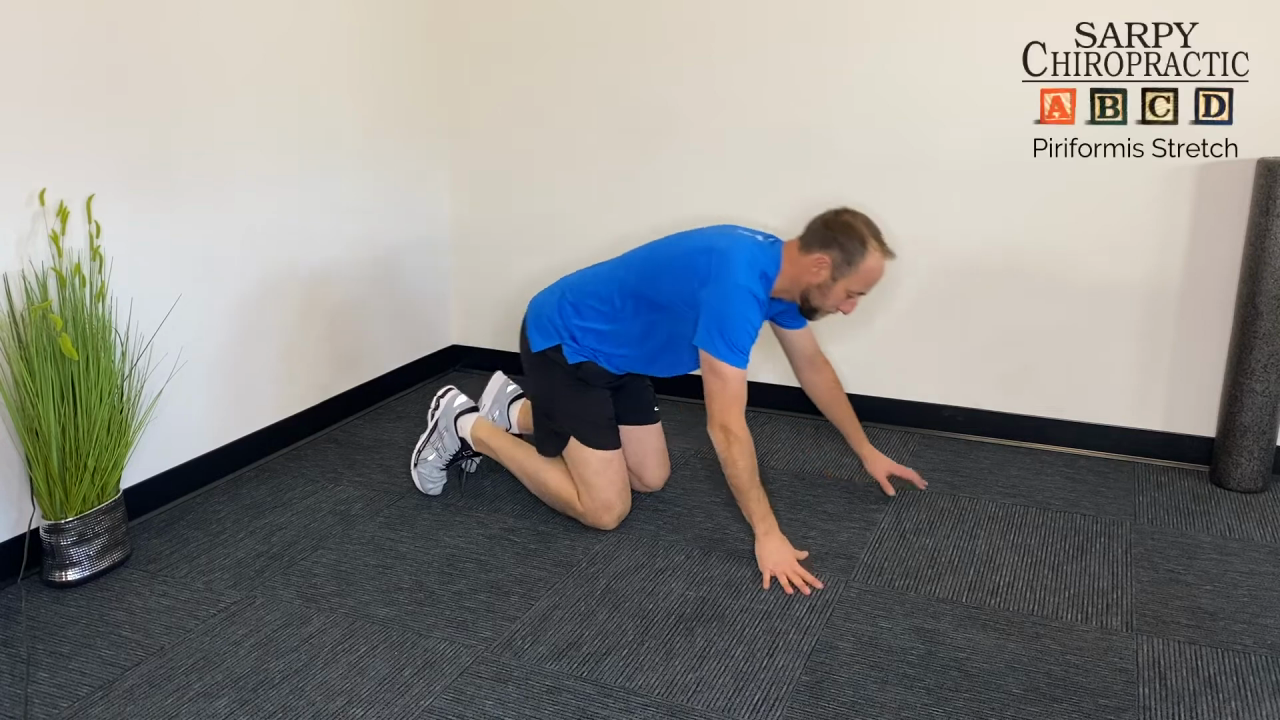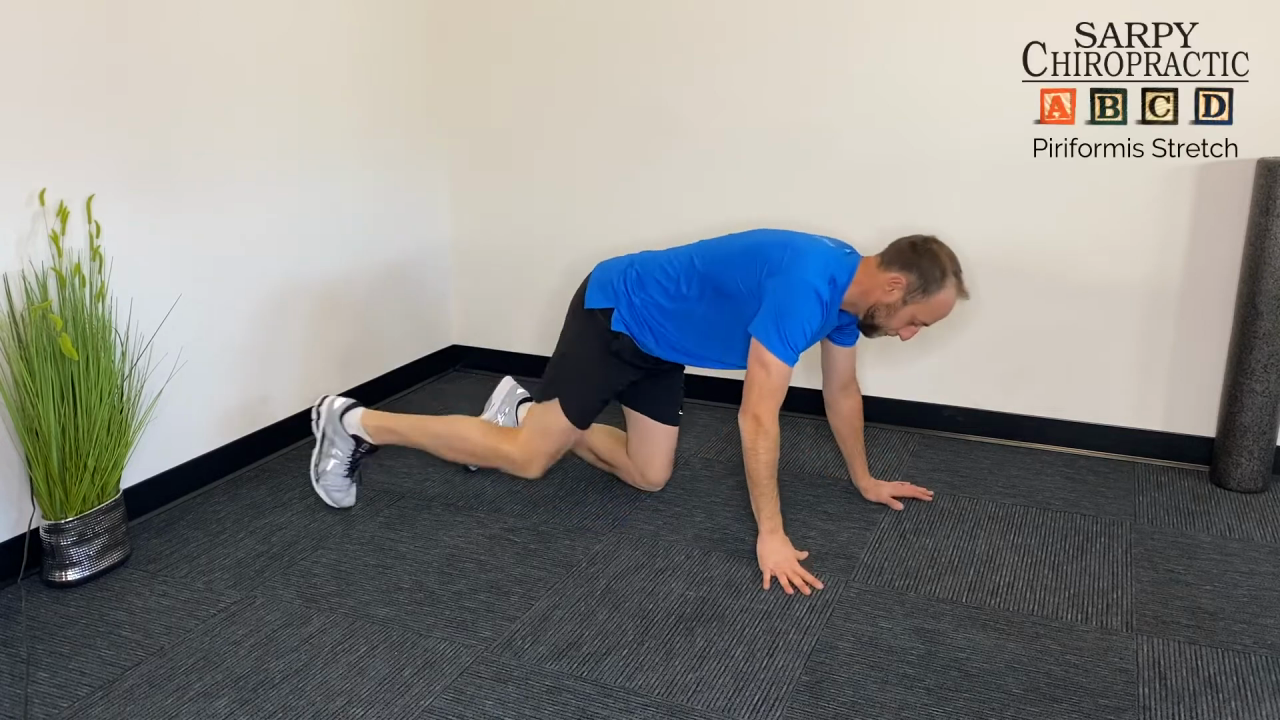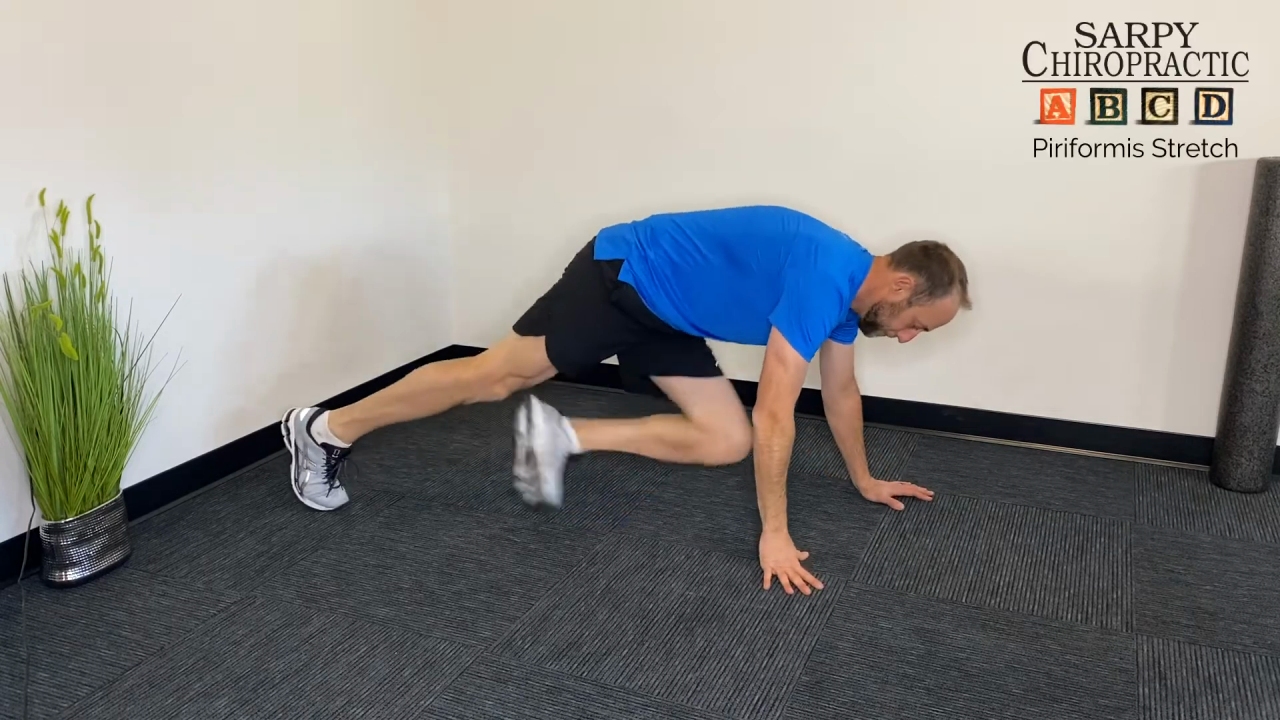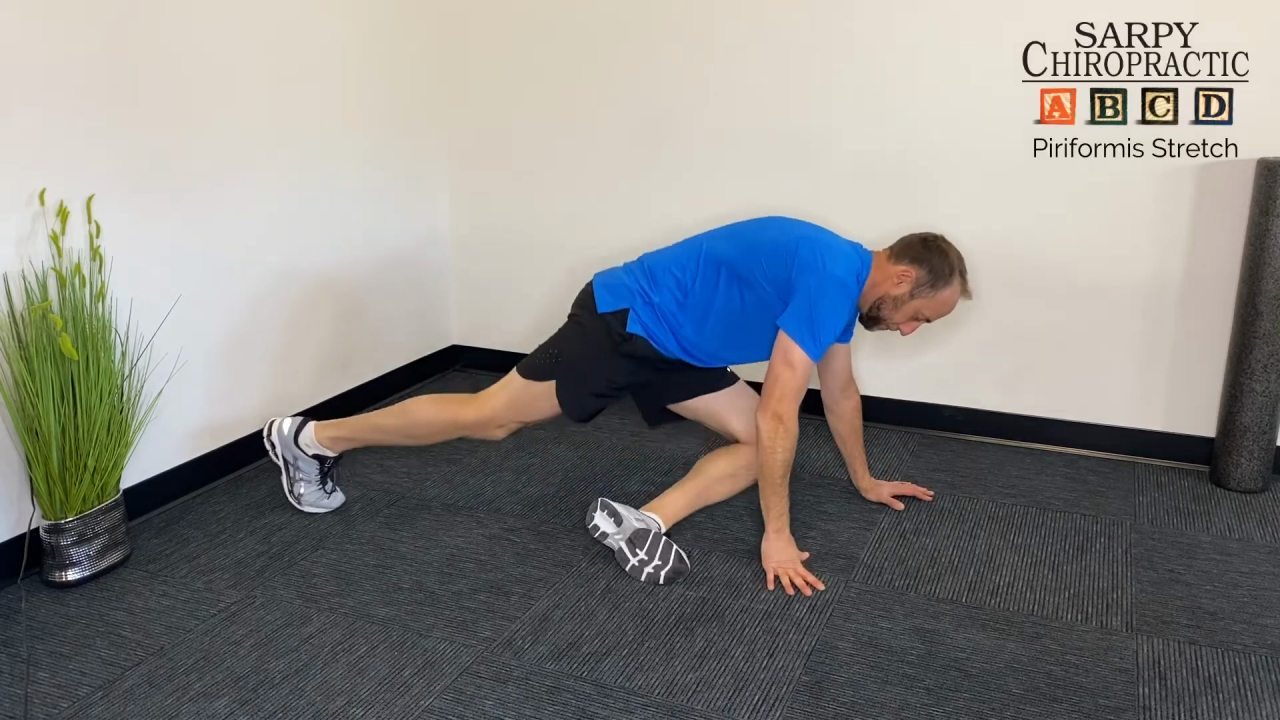
dt=0.5s
person 1, frame 1
left shoulder: (779, 267)
right shoulder: (737, 282)
left elbow: (813, 367)
right elbow: (727, 427)
left wrist: (868, 453)
right wrist: (767, 535)
left hip: (612, 348)
right hip: (563, 343)
left knee: (651, 478)
right knee: (606, 509)
left ankle: (517, 409)
right ankle: (470, 428)
person 1, frame 2
left shoulder: (847, 291)
right shoulder: (807, 285)
left elbow: (842, 392)
right elbow: (757, 420)
left wrist: (864, 480)
right wrist: (771, 535)
left hip: (656, 337)
right hip: (616, 314)
left knee: (648, 475)
right knee: (526, 458)
left ankle: (525, 408)
right ankle: (354, 423)
person 1, frame 3
left shoulder: (852, 285)
right shoulder: (825, 277)
left elbow: (840, 391)
right elbow: (776, 414)
left wrist: (864, 481)
right wrist: (775, 535)
left hip: (659, 309)
right hip: (623, 275)
left knee: (727, 441)
right knee: (493, 377)
left ankle: (559, 436)
right ankle: (326, 431)
person 1, frame 4
left shoulder: (845, 281)
right shoulder: (832, 280)
left elbow: (840, 391)
right elbow: (778, 415)
left wrist: (864, 480)
right wrist: (777, 535)
left hip: (669, 343)
right hip: (626, 320)
left knee: (761, 448)
right knee: (490, 417)
left ankle: (642, 522)
right ankle: (309, 439)
